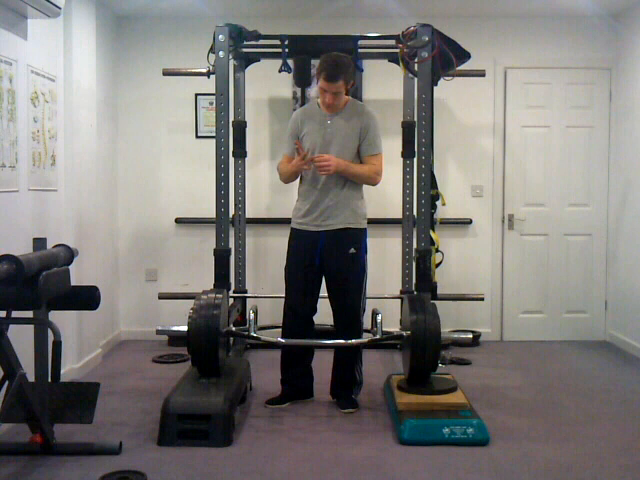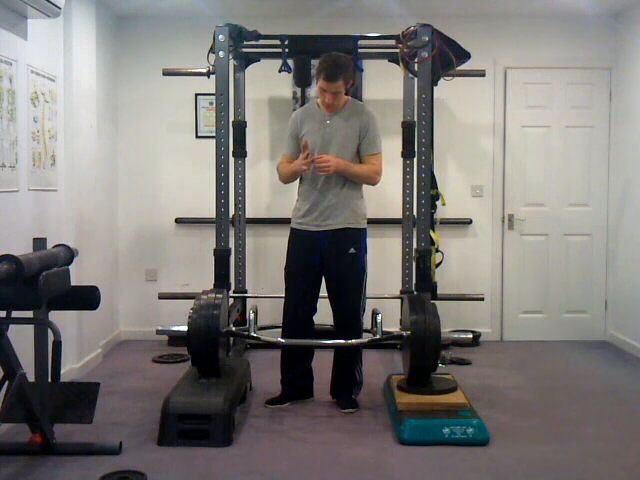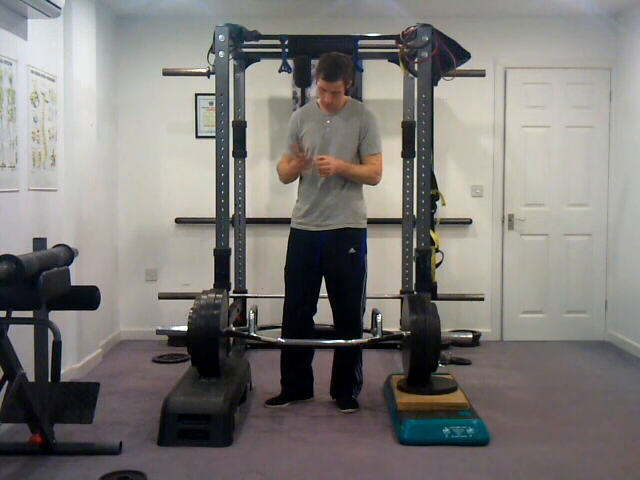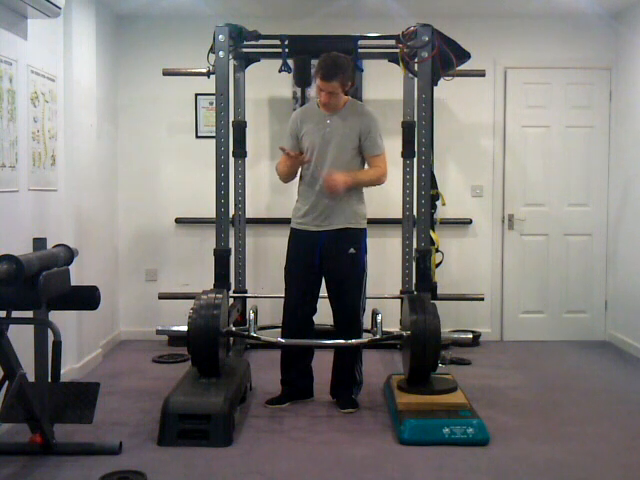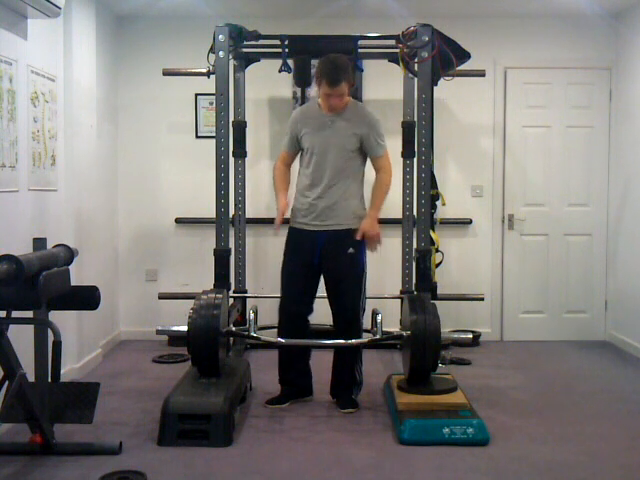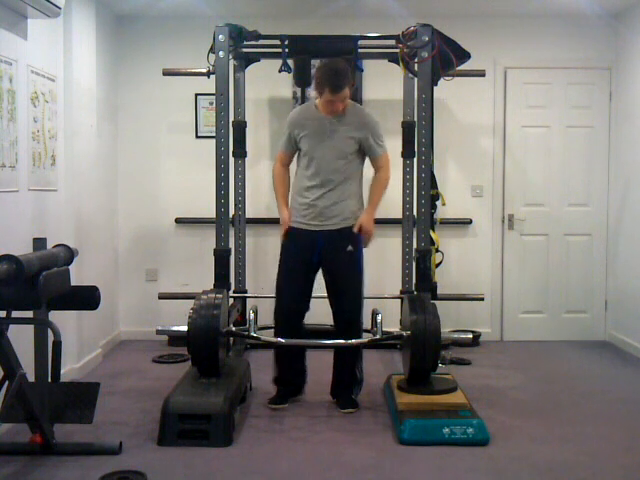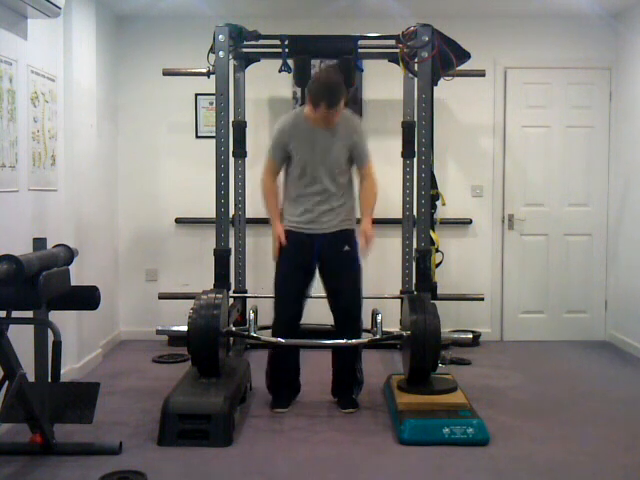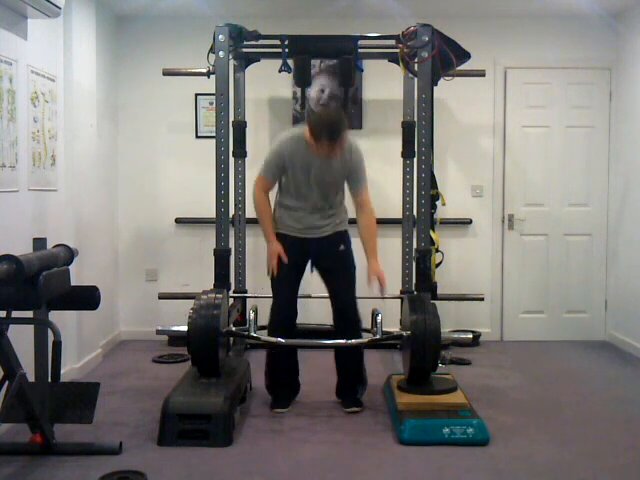
dt=0.2s
person 1, frame 1
left shoulder: (364, 119)
right shoulder: (301, 117)
left elbow: (374, 173)
right elbow: (283, 172)
left wrist: (340, 164)
right wrist: (296, 165)
left hip: (347, 229)
right hip: (304, 228)
left knee: (348, 315)
right knee: (297, 311)
left ankle: (346, 388)
right ankle: (295, 384)
person 1, frame 2
left shoulder: (363, 118)
right shoulder: (300, 117)
left elbow: (374, 172)
right elbow: (283, 172)
left wrist: (340, 164)
right wrist: (299, 165)
left hip: (347, 229)
right hip: (304, 228)
left knee: (348, 315)
right knee: (296, 312)
left ankle: (346, 388)
right ankle: (295, 385)
person 1, frame 3
left shoulder: (363, 119)
right shoulder: (301, 117)
left elbow: (375, 172)
right elbow: (283, 173)
left wrist: (341, 165)
right wrist: (295, 165)
left hip: (347, 230)
right hip: (304, 228)
left knee: (348, 315)
right knee: (297, 312)
left ankle: (346, 389)
right ankle: (295, 385)
person 1, frame 4
left shoulder: (363, 119)
right shoulder: (301, 117)
left elbow: (380, 171)
right elbow: (285, 167)
left wrist: (349, 178)
right wrist: (288, 165)
left hip: (346, 230)
right hip: (304, 228)
left knee: (348, 315)
right knee: (296, 312)
left ankle: (346, 389)
right ankle: (295, 385)
person 1, frame 5
left shoulder: (365, 120)
right shoulder: (301, 117)
left elbow: (384, 170)
right elbow: (283, 162)
left wrist: (372, 217)
right wrist: (282, 198)
left hip: (346, 231)
right hip: (302, 228)
left knee: (347, 315)
right knee: (292, 310)
left ankle: (345, 389)
right ankle: (294, 385)
person 1, frame 6
left shoulder: (364, 121)
right shoulder: (298, 118)
left elbow: (382, 169)
right elbow: (281, 164)
left wrist: (369, 211)
right wrist: (283, 208)
left hip: (344, 230)
right hip: (300, 228)
left knee: (347, 314)
right knee: (287, 309)
left ankle: (346, 390)
right ankle: (288, 383)
person 1, frame 7
left shoulder: (353, 128)
right shoulder: (288, 127)
left elbow: (366, 177)
right elbow: (270, 176)
left wrist: (367, 221)
right wrist: (276, 223)
left hip: (340, 233)
right hip: (294, 233)
left knee: (348, 311)
right knee: (286, 313)
left ankle: (346, 389)
right ankle: (283, 388)
person 1, frame 8
left shoulder: (351, 153)
right shoulder: (286, 147)
left elbow: (363, 207)
right elbow: (260, 189)
left wrist: (373, 259)
right wrist: (271, 239)
left hip: (333, 235)
right hip: (288, 235)
left knee: (346, 309)
right knee: (283, 310)
left ankle: (351, 389)
right ankle: (282, 388)
